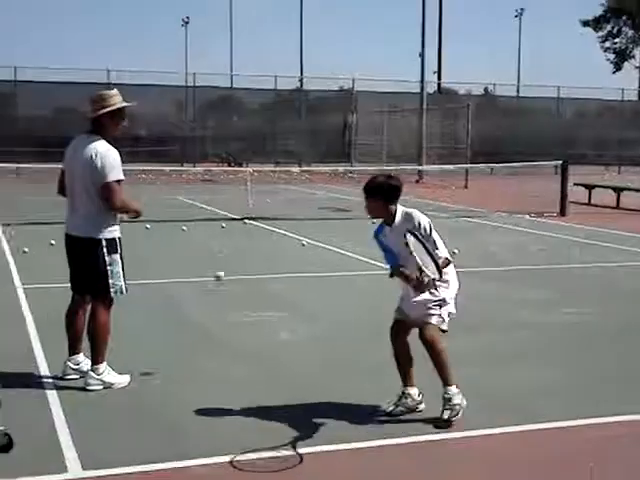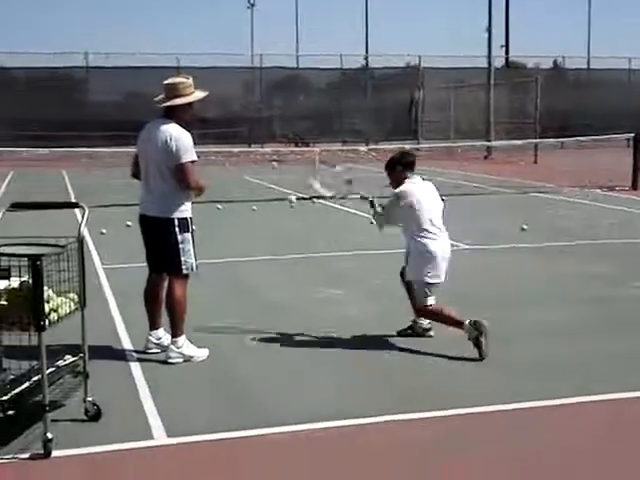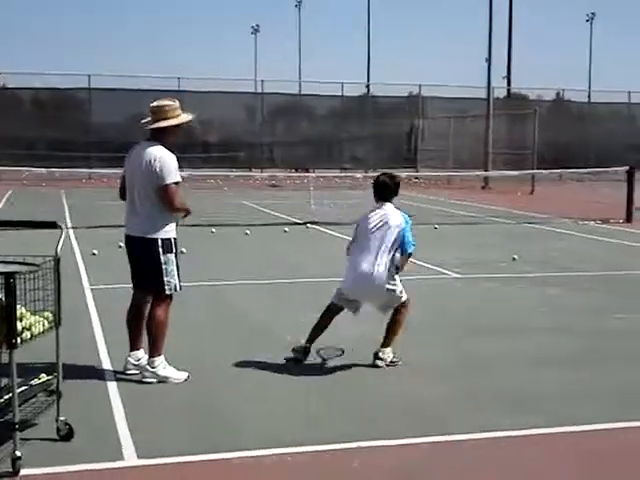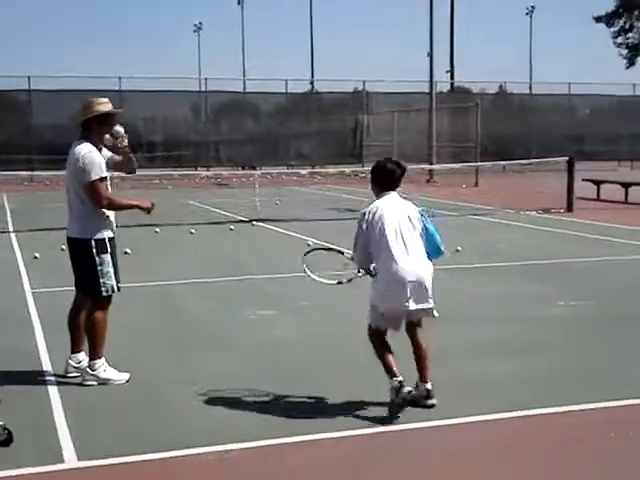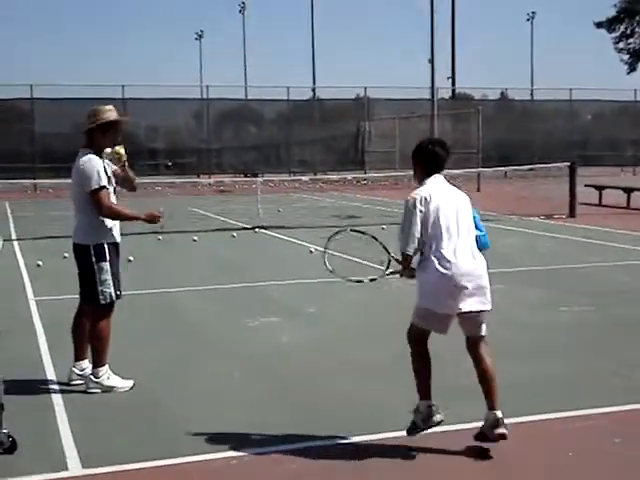
dt=0.7s
person 1, frame 1
left shoulder: (74, 145)
right shoulder: (106, 153)
left elbow: (63, 188)
right elbow: (115, 202)
right wrist: (134, 208)
left hip: (74, 233)
right hip: (99, 237)
left knee: (80, 298)
right knee: (102, 302)
left ankle: (74, 360)
right ankle: (97, 371)
person 1, frame 2
left shoulder: (147, 130)
right shoulder: (179, 135)
left elbow: (137, 172)
right elbow: (189, 181)
right wrist: (201, 186)
left hip: (149, 213)
right hip: (172, 216)
left knee: (157, 275)
right knee: (178, 278)
left ankle: (155, 335)
right ankle: (177, 343)
person 1, frame 3
left shoulder: (135, 152)
right shoulder: (164, 157)
left elbow: (124, 193)
right elbow: (173, 202)
right wrist: (186, 208)
left hip: (135, 234)
right hip: (157, 237)
left knee: (141, 295)
right knee: (161, 299)
left ankle: (135, 356)
right ankle: (155, 364)
person 1, frame 4
left shoulder: (89, 150)
right shoulder: (90, 154)
left elbow: (128, 167)
right elbow: (102, 200)
left wrist: (126, 152)
right wrist: (137, 204)
left hip: (80, 235)
right hip: (93, 237)
left knee: (83, 298)
right knee: (101, 300)
left ankle: (76, 359)
right ankle: (96, 366)
person 1, frame 5
left shoulder: (98, 160)
right shoulder: (91, 163)
left elbow: (130, 183)
right elbow: (105, 209)
left wrist: (123, 165)
right wrist: (143, 217)
left hip: (89, 242)
right hip: (96, 244)
left knee: (88, 307)
right knee: (103, 308)
left ankle: (80, 367)
right ankle: (99, 375)
person 2, frame 1
left shoulder: (416, 220)
right shoulder: (380, 234)
left elbow: (444, 256)
right elbow: (396, 267)
right wrist: (411, 280)
left hip: (440, 284)
right hip: (415, 286)
left knee: (428, 335)
right knee: (397, 333)
left ankle: (452, 394)
right ankle: (410, 395)
person 2, frame 2
left shoulder: (400, 194)
right shoulder: (428, 186)
left elbow: (382, 220)
left wrist: (378, 211)
left hip: (428, 252)
right hip: (438, 247)
left knee: (425, 306)
right knee: (406, 275)
left ankle: (471, 327)
right ankle: (421, 323)
person 2, frame 3
left shoulder: (364, 219)
right shoulder: (401, 218)
right elbow: (406, 252)
right wrist: (399, 267)
left hip: (355, 275)
right hip: (380, 277)
left knee: (333, 308)
right knee: (403, 305)
left ankle: (306, 347)
right ankle: (384, 352)
person 2, frame 4
left shoulder: (370, 213)
right shoulder: (413, 209)
left elbow: (361, 258)
left wrist: (373, 267)
left hip: (392, 278)
right hip: (421, 274)
left knee: (377, 334)
right knee: (414, 329)
left ankle: (397, 383)
right ankle: (425, 388)
person 2, frame 5
left shoulder: (417, 198)
right shoulder: (461, 197)
left elbow: (409, 246)
right elbow: (480, 240)
left wrist: (407, 266)
left hip: (442, 279)
right hip: (475, 275)
left knee: (416, 338)
right knee: (477, 346)
left ankle: (426, 408)
right ankle: (494, 420)
